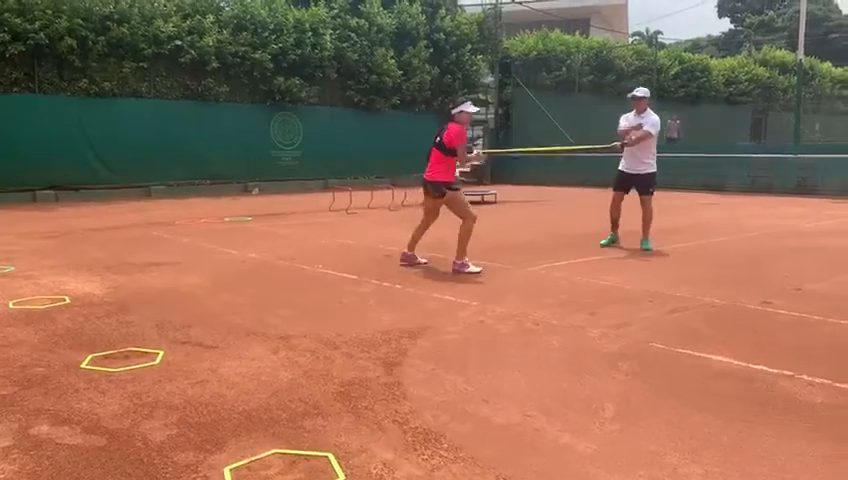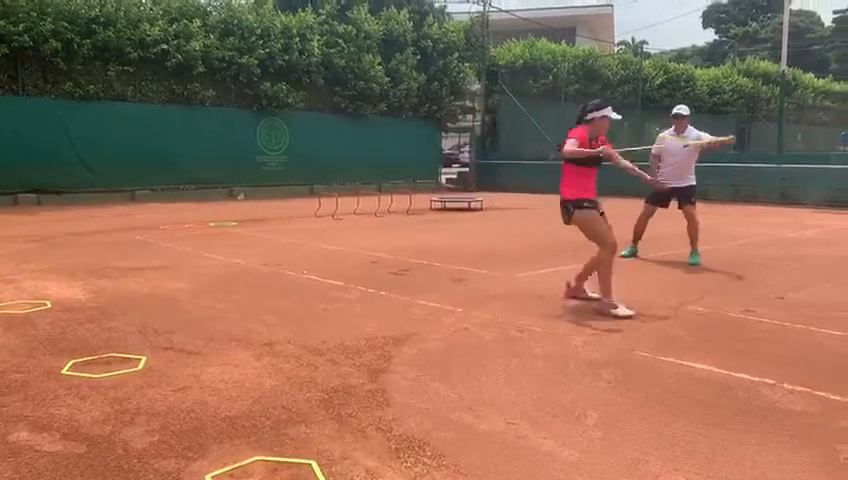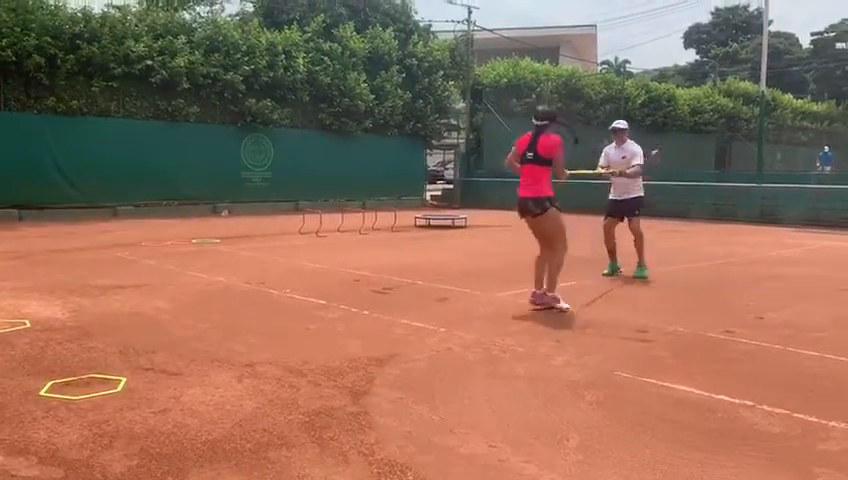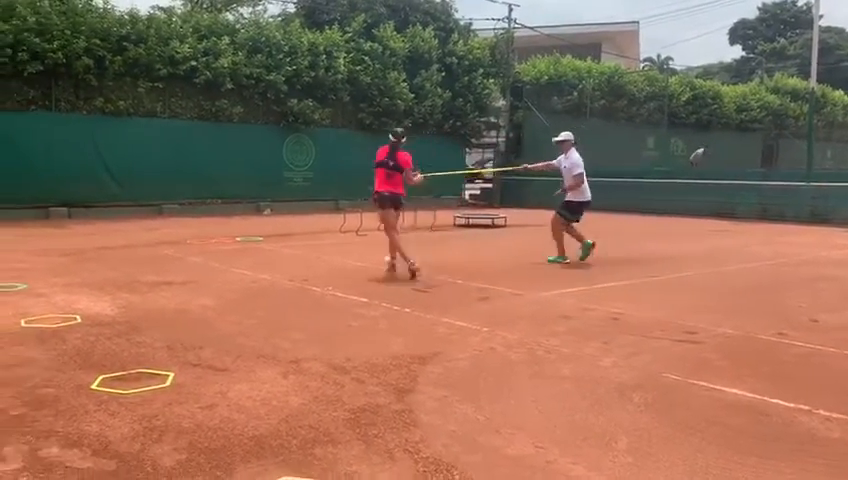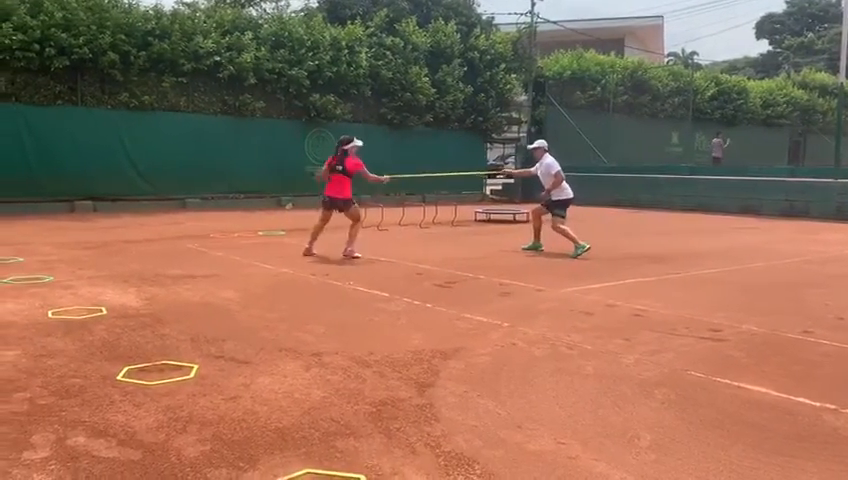
dt=1s
person 1, frame 1
left shoulder: (448, 128)
right shoulder: (459, 129)
right elbow: (462, 159)
left wrist: (470, 157)
right wrist: (473, 157)
left hip: (431, 180)
right hip: (442, 183)
left knee: (428, 219)
right knee: (469, 218)
left ankle: (409, 254)
right ankle: (460, 262)
person 1, frame 2
left shoulder: (601, 139)
right shoulder: (579, 132)
left elbow: (622, 164)
right elbow: (567, 150)
left wrist: (647, 178)
right wrist: (593, 152)
left hip: (588, 201)
right hip: (574, 202)
left knee: (609, 247)
right knee: (608, 245)
left ankle: (576, 286)
right ankle: (608, 301)
person 1, frame 3
left shoulder: (524, 139)
right shoulder: (554, 140)
left elbow: (509, 163)
right elbow: (560, 173)
right wrist: (562, 173)
left hip: (523, 199)
right hip: (541, 199)
left knee: (546, 246)
right knee: (560, 245)
left ankle: (538, 292)
right ankle: (549, 294)
person 1, frame 4
left shoulder: (381, 151)
right shoulder: (406, 157)
right elbow: (409, 181)
right wrist: (418, 177)
left hip: (382, 195)
right hip: (397, 196)
left knee: (392, 233)
right knee: (392, 230)
left ankle: (410, 262)
right ankle: (392, 261)
person 1, frame 5
left shoulder: (333, 158)
right shoulder: (355, 162)
left elbow: (322, 175)
right elbow: (369, 177)
right wrist: (382, 179)
left hip: (328, 197)
right hip: (344, 199)
left knee: (322, 222)
right knee: (357, 221)
left ankle: (309, 247)
right ankle: (349, 250)
person 2, frame 1
left shoulder: (653, 119)
right shoulder: (625, 118)
left elbow: (641, 137)
right elbow: (621, 132)
left wrist: (624, 143)
right wrist: (631, 128)
left hip: (646, 169)
right hip: (625, 167)
left knee: (646, 202)
right knee: (616, 200)
left ankle: (645, 238)
right ankle: (613, 235)
person 2, frame 2
left shoulder: (696, 136)
right shoulder: (663, 137)
left elbow: (713, 141)
right elbow: (654, 158)
left wrist: (725, 140)
right wrist: (655, 174)
left hip: (685, 183)
right hip: (662, 182)
left knee: (690, 215)
right knee: (645, 213)
left ankle: (694, 252)
right ankle: (633, 247)
person 2, frame 3
left shoulder: (635, 149)
right shoulder: (608, 150)
left elbow: (638, 172)
right elbow: (601, 168)
left wrist: (622, 173)
right wrist: (603, 171)
left hip: (634, 195)
right hip: (616, 195)
left knee: (634, 227)
right knee: (608, 227)
left ankle: (641, 265)
right ankle: (614, 265)
person 2, frame 4
left shoulder: (574, 159)
right shoulder: (564, 158)
left elbow: (579, 181)
right elbow: (549, 165)
left wrist: (564, 190)
right wrist: (530, 167)
left hip: (577, 199)
right hip: (577, 198)
left knee: (555, 222)
right knee: (563, 223)
left ankle: (561, 256)
right ankle: (585, 243)
person 2, frame 5
left shoulder: (549, 162)
right shoulder: (540, 165)
left elbow: (560, 178)
right elbow: (528, 172)
left wrist: (547, 191)
right wrist: (510, 172)
left hip: (562, 197)
right hip: (554, 197)
left knee: (557, 225)
right knee: (535, 212)
left ankle: (580, 245)
right ankle: (537, 243)
